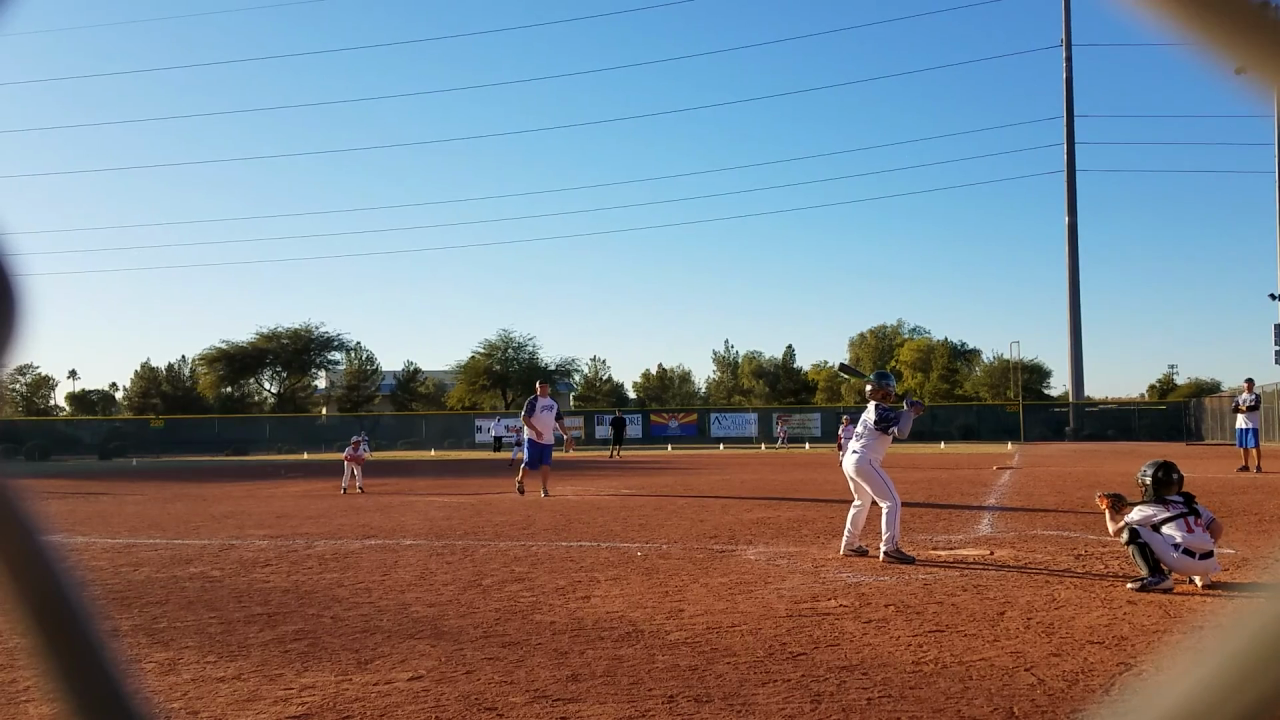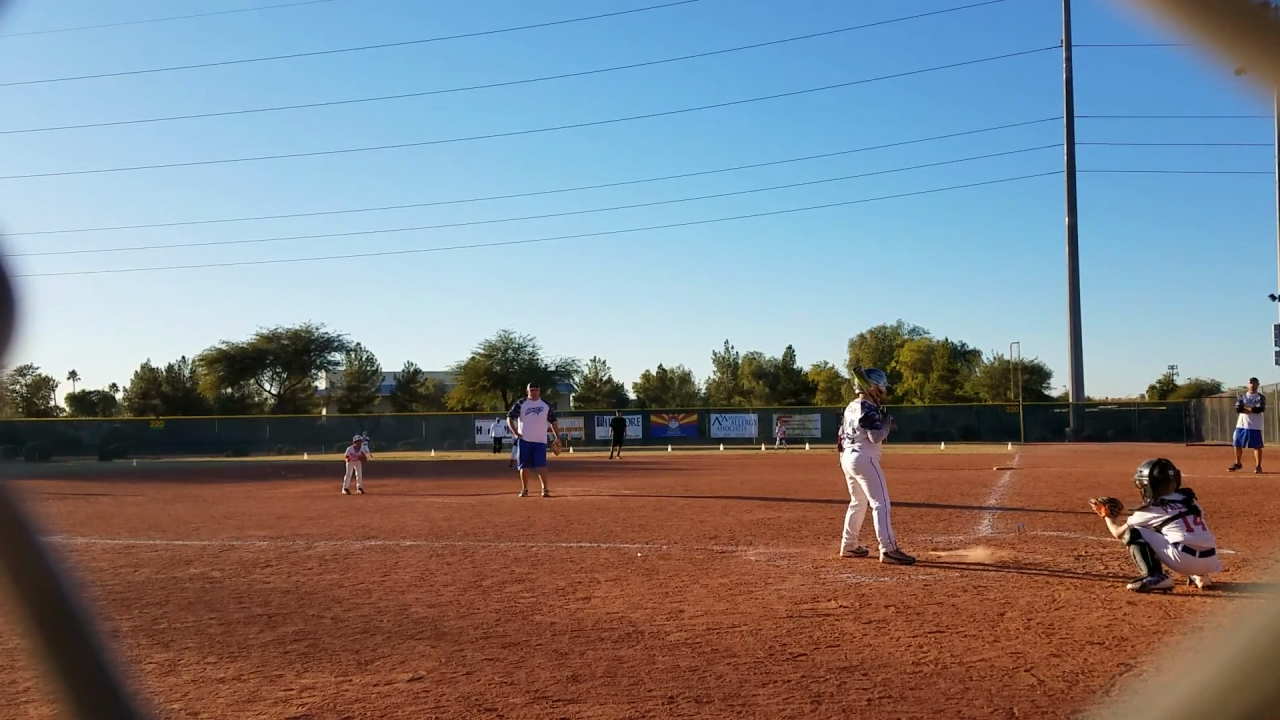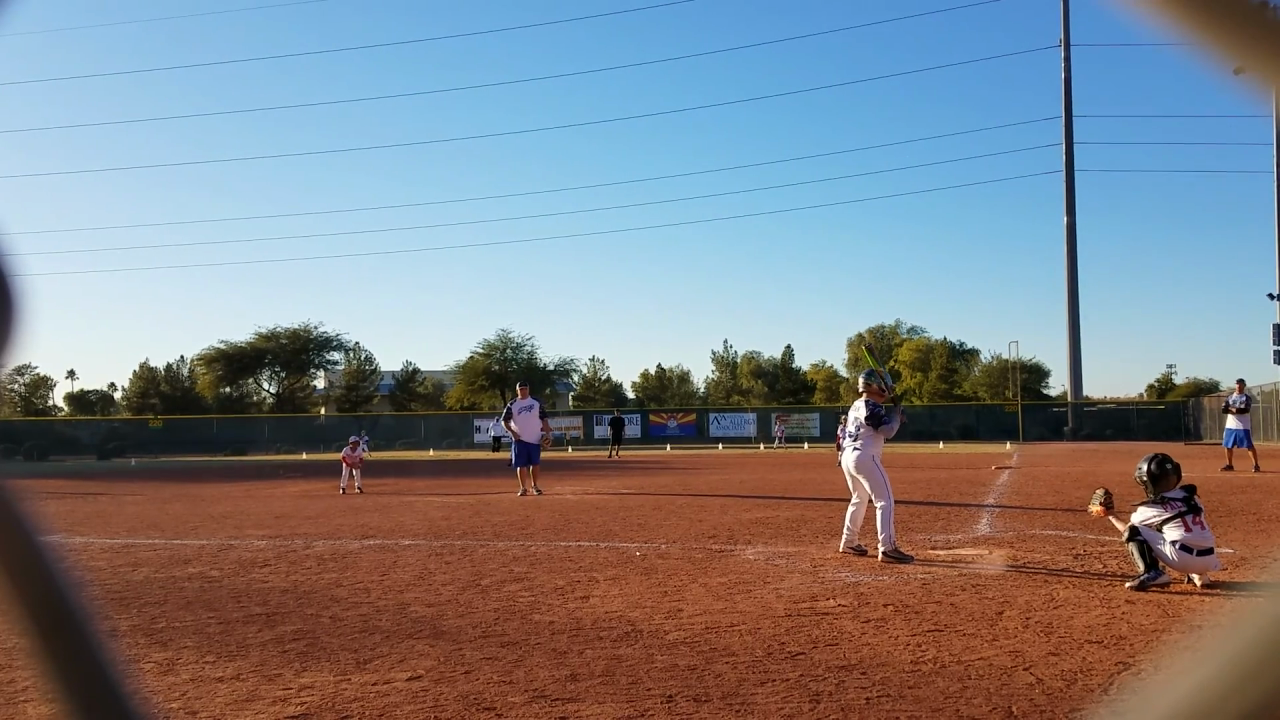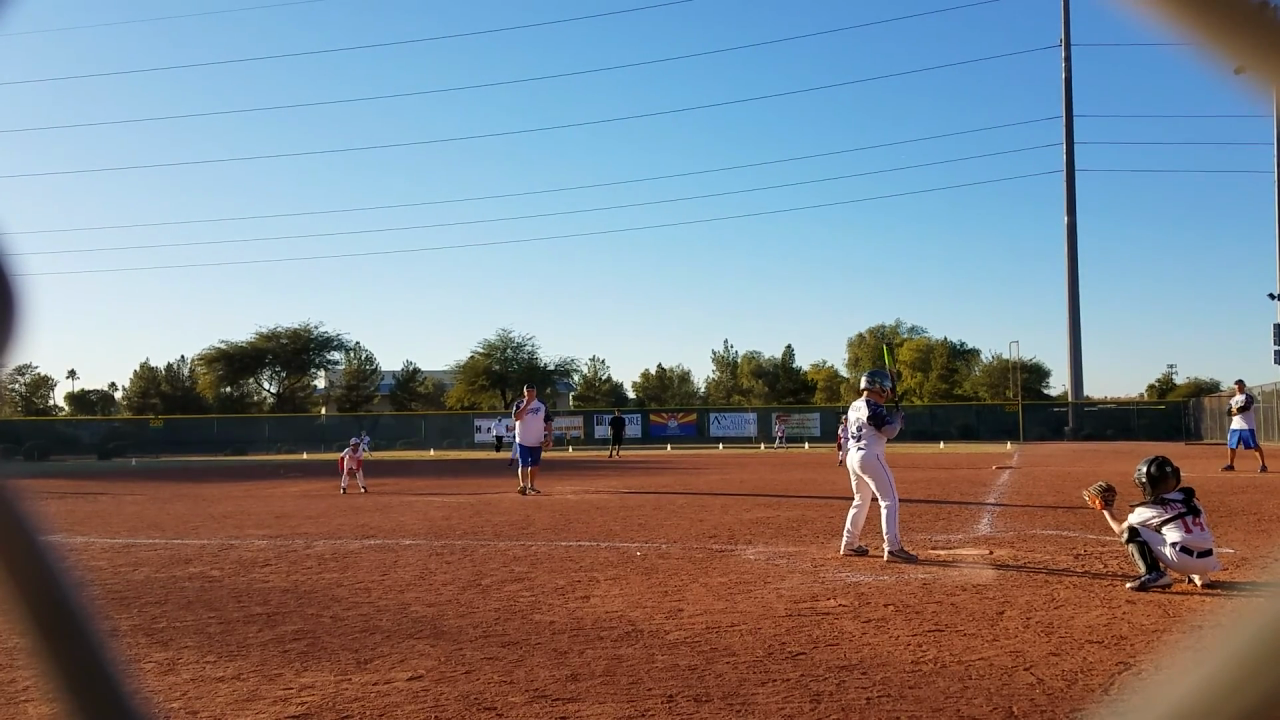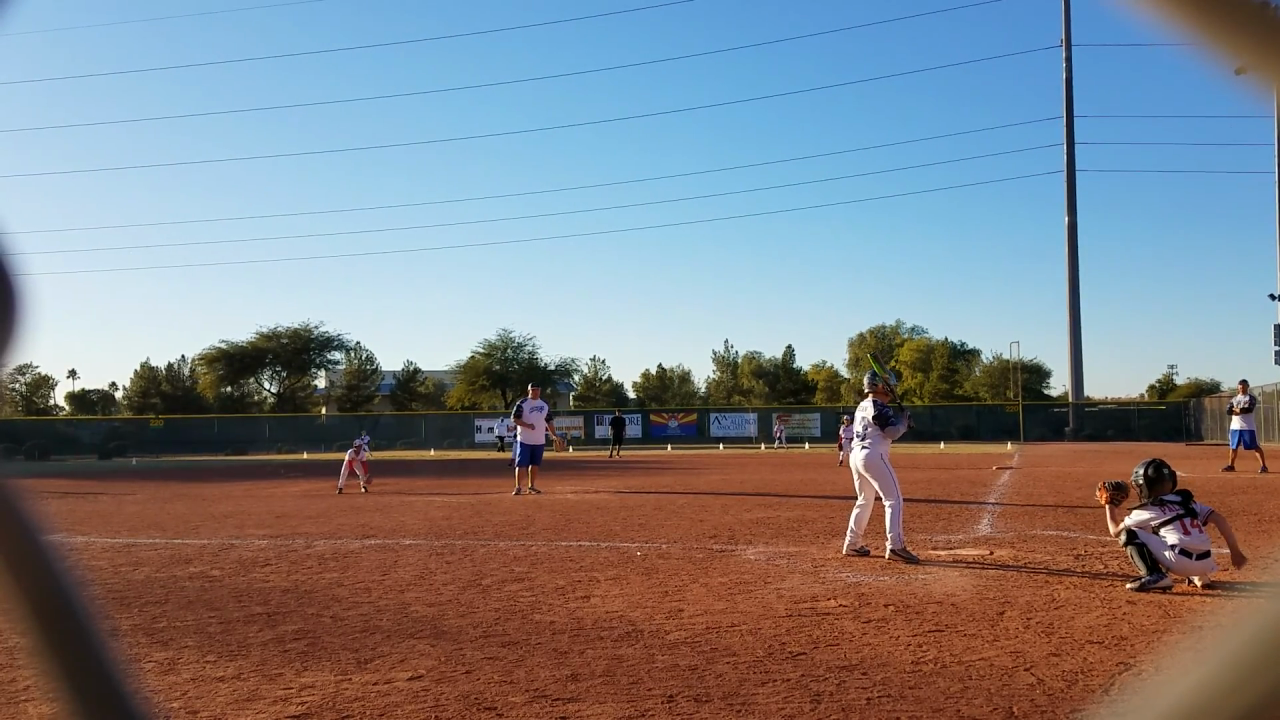
dt=0.5s
person 1, frame 1
left shoulder: (873, 409)
right shoulder: (881, 412)
left elbow: (896, 418)
right elbow: (902, 432)
left wrist: (911, 412)
right wrist: (910, 411)
left hip: (850, 459)
right hip: (864, 462)
left knee: (861, 502)
right knee: (891, 502)
left ankle: (849, 544)
right ankle: (889, 549)
person 1, frame 2
left shoulder: (851, 407)
right shoulder: (868, 409)
right elbow: (876, 437)
left wrist: (881, 424)
right wrist: (887, 425)
left hip: (848, 457)
right hip: (864, 459)
left knee: (858, 502)
right knee: (880, 504)
left ankle: (849, 545)
right ankle: (888, 550)
person 1, frame 3
left shoulder: (856, 406)
right shoulder: (873, 407)
right elbow: (888, 432)
left wrist: (891, 418)
right wrist: (896, 415)
left hip: (849, 456)
right hip: (865, 458)
left knee: (859, 499)
right knee: (885, 502)
left ankle: (849, 541)
right ankle: (887, 549)
person 1, frame 4
left shoulder: (854, 406)
right shoulder: (874, 408)
right elbow: (890, 431)
left wrist: (890, 420)
right wrist: (898, 418)
left hip: (853, 456)
right hip: (870, 456)
left knee: (861, 501)
right knee: (889, 501)
left ankle: (849, 543)
right ankle: (892, 548)
person 1, frame 5
left shoulder: (862, 406)
right shoulder: (879, 407)
right elbow: (893, 433)
left wrist: (900, 424)
right wrist: (903, 420)
left hip: (856, 455)
right hip: (873, 456)
left knee: (864, 500)
right knee: (893, 500)
left ankle: (852, 544)
right ankle: (895, 547)
